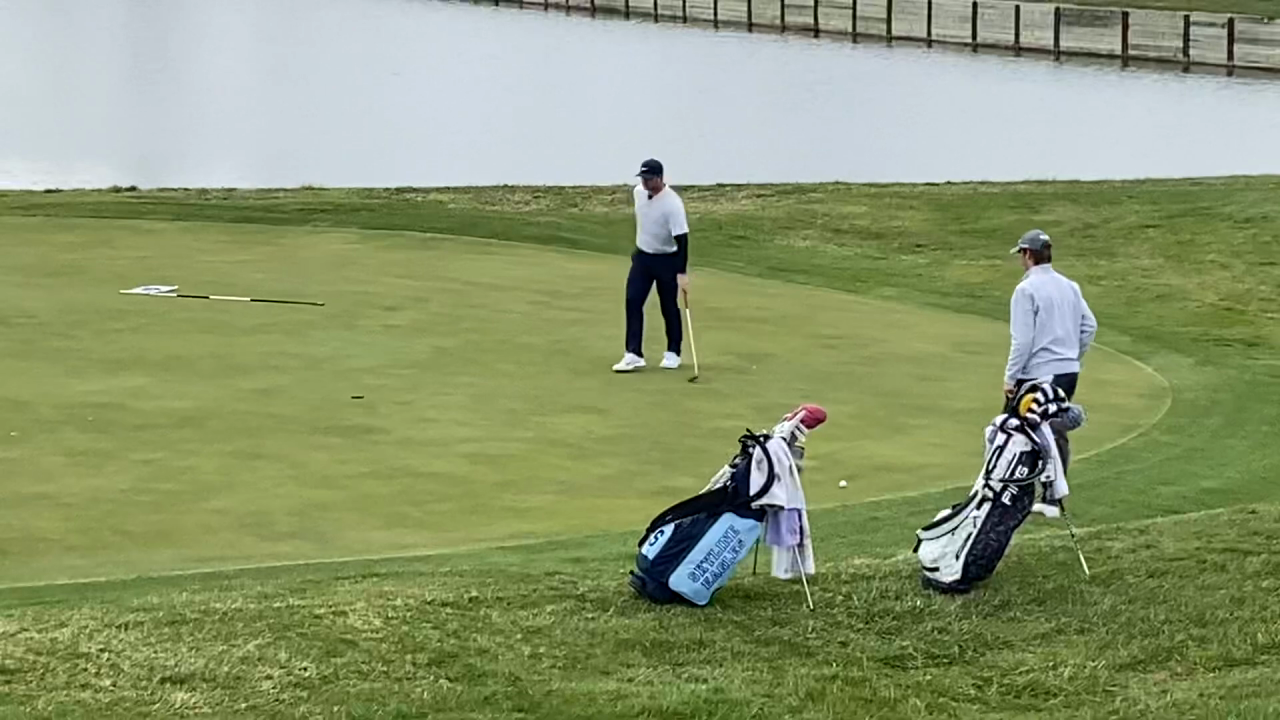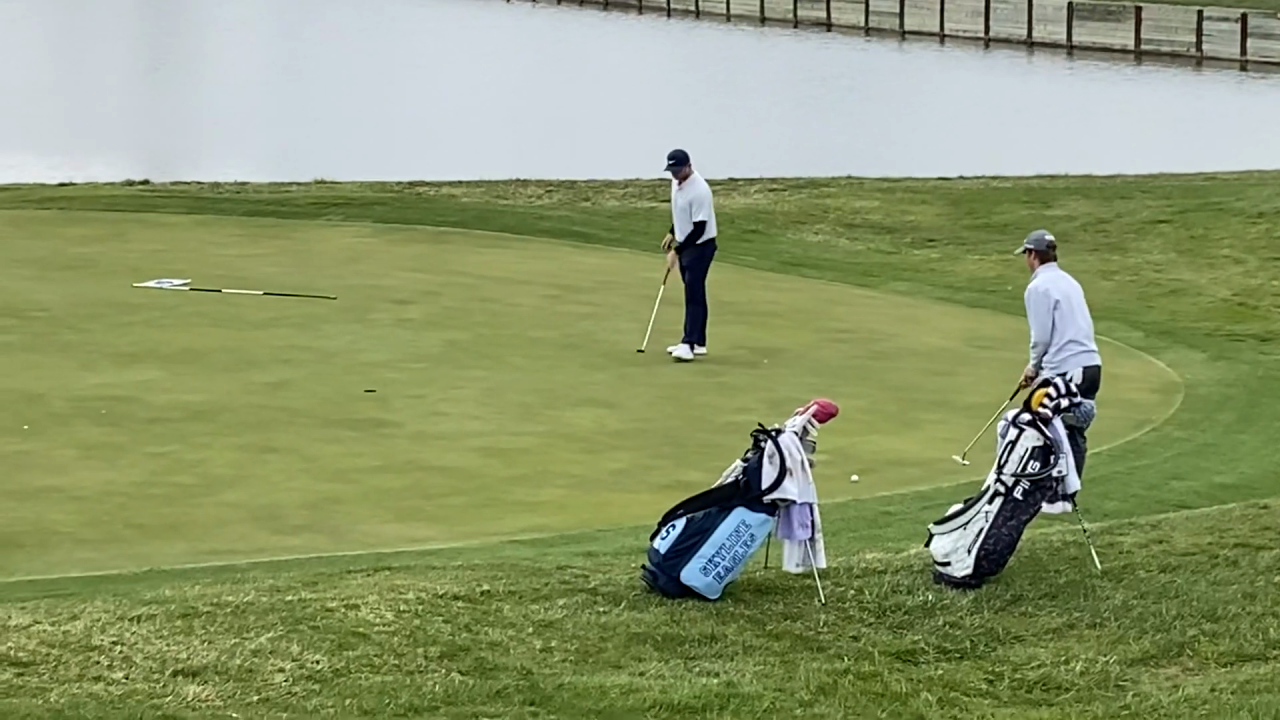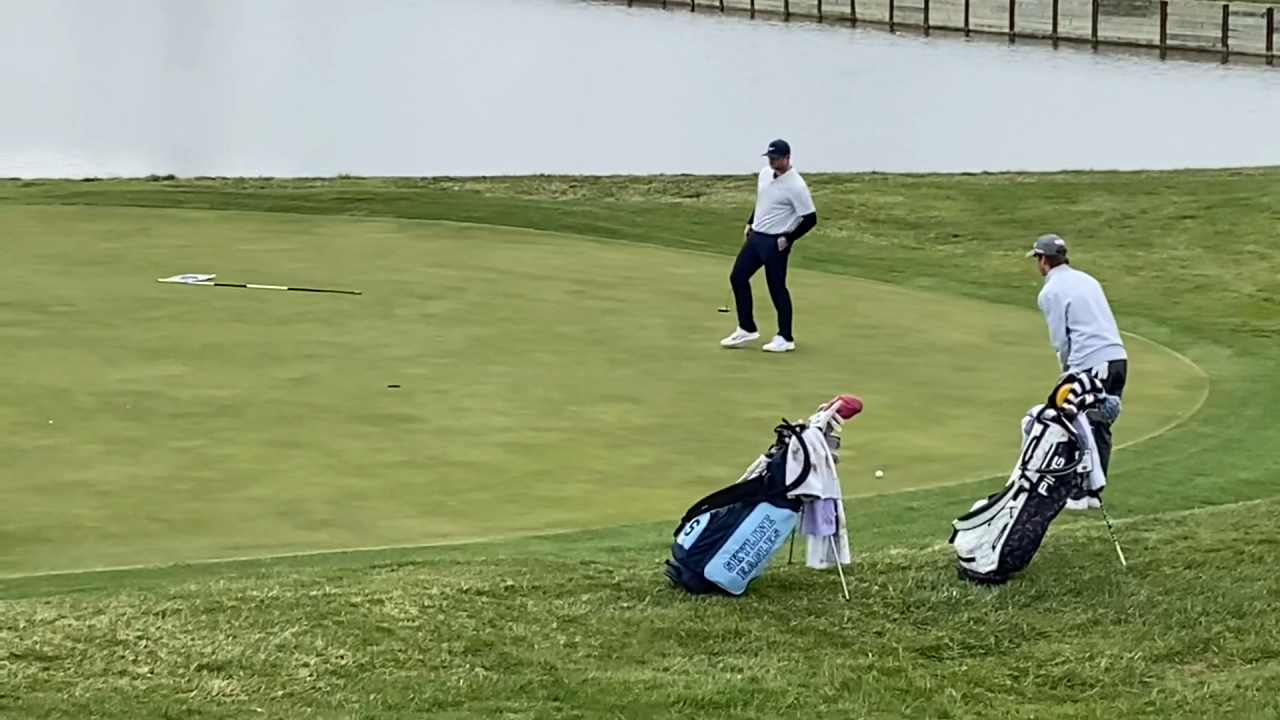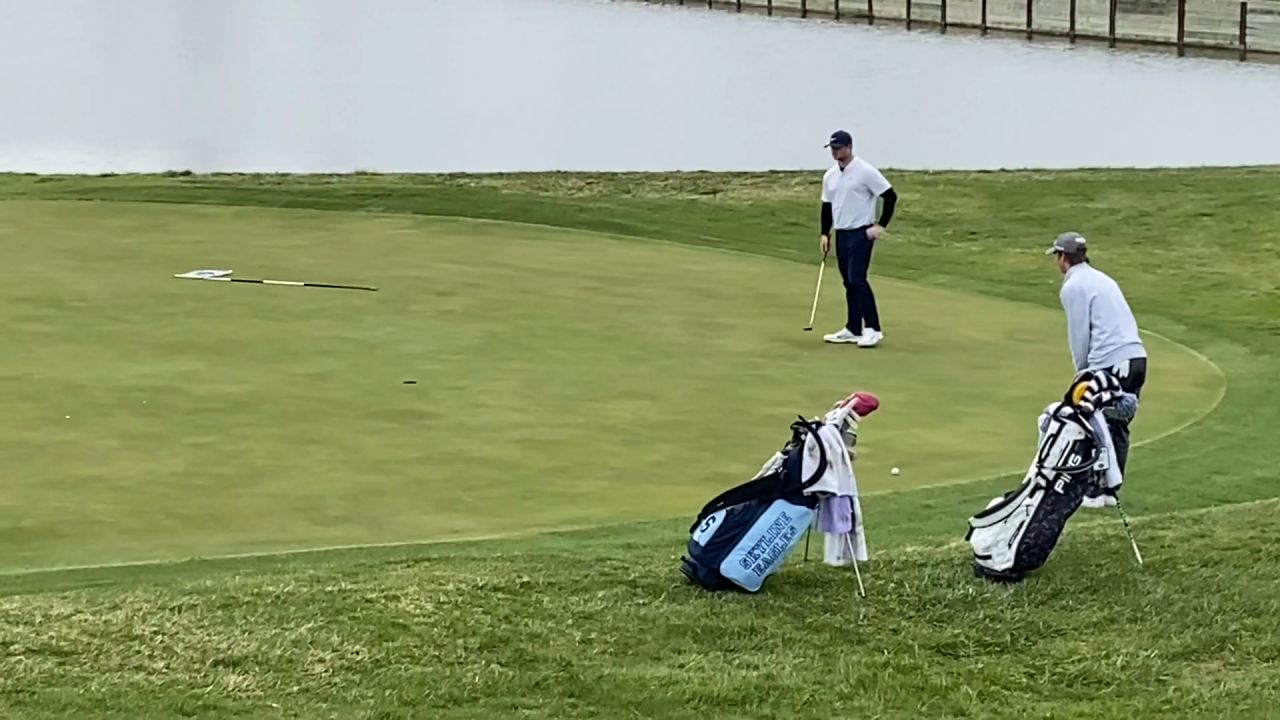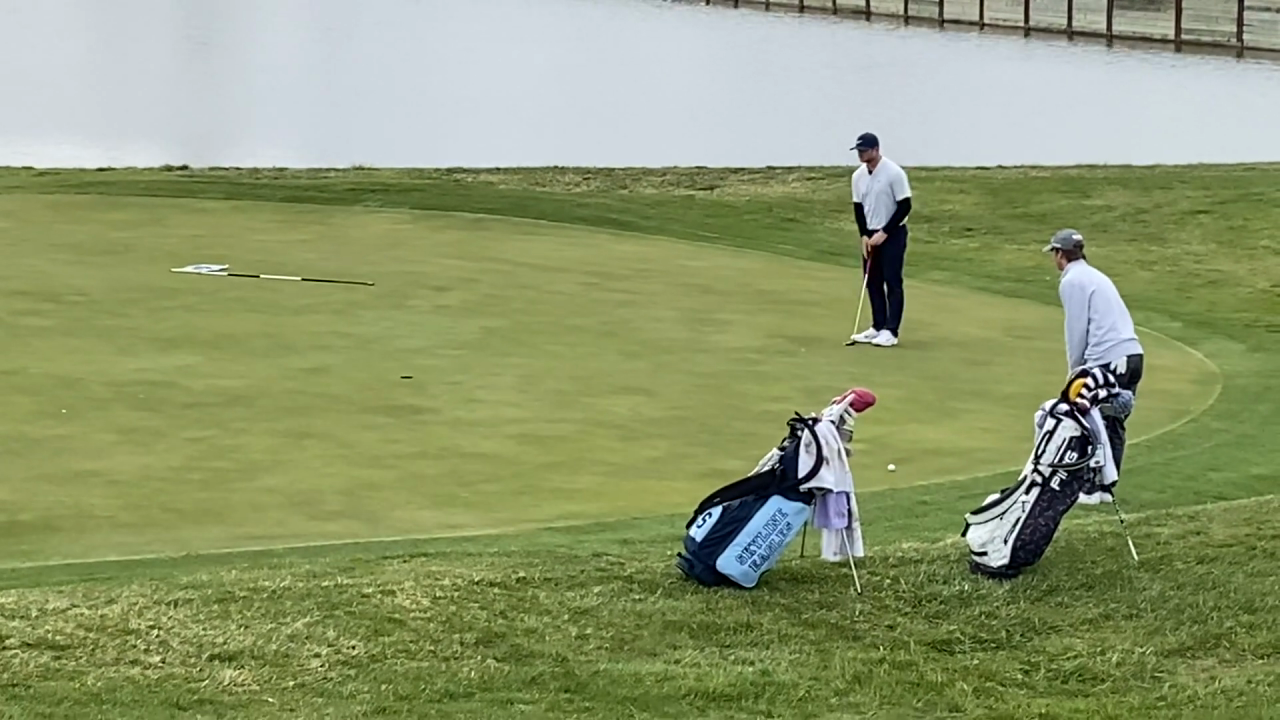
dt=1s
person 1, frame 1
left shoulder: (1026, 289)
right shoulder: (1070, 286)
left elbow: (1022, 340)
right elbow: (1089, 327)
left wrist: (1010, 377)
left hip: (1036, 376)
right hip: (1068, 373)
right knee: (1057, 433)
person 1, frame 2
left shoulder: (1038, 287)
right shoulder: (1069, 282)
left elbow: (1041, 336)
left wrist: (1034, 365)
right wrist: (1040, 367)
left hip: (1063, 369)
right hip: (1090, 365)
right knee: (1075, 433)
person 1, frame 3
left shoulder: (1050, 292)
right shoulder: (1086, 279)
left elbow: (1060, 339)
left wrist: (1068, 371)
left hip: (1089, 365)
right hip: (1117, 359)
right knee: (1101, 428)
left ankle: (1077, 493)
person 1, frame 4
left shoulder: (1072, 286)
right shoulder: (1101, 278)
left elbow: (1079, 335)
left wrist: (1081, 371)
right wrist: (1089, 368)
left hip: (1109, 363)
right hip: (1136, 358)
right knee: (1118, 427)
left ankle: (1094, 492)
right ankle: (1109, 490)
person 1, frame 5
left shoulder: (1071, 281)
right shoulder: (1096, 275)
left elbow: (1076, 330)
left wrist: (1074, 369)
right wrist: (1082, 367)
left hip: (1107, 360)
right hip: (1132, 354)
right knee: (1114, 424)
person 2, frame 1
left shoulder: (672, 203)
right shoulder: (638, 192)
left elbow: (682, 240)
left wrist: (682, 273)
left hip: (667, 260)
right hip: (642, 256)
left knee: (669, 307)
right knee: (633, 301)
left ankle: (673, 352)
right ankle: (634, 354)
person 2, frame 2
left shoulder: (699, 191)
right shoulder: (677, 183)
left elbow: (699, 229)
left wrist: (677, 251)
right wrist: (672, 233)
left hip: (700, 247)
right hip: (685, 245)
left knee: (694, 295)
right knee: (693, 294)
left ankle: (688, 344)
right ankle: (698, 341)
person 2, frame 3
left shoulder: (796, 185)
right shoulder: (764, 174)
left elbow: (810, 219)
left wrist: (788, 238)
right wrist: (750, 223)
left hip: (776, 242)
right hip: (756, 236)
left knee: (777, 289)
right knee: (737, 277)
left ankle: (785, 337)
right ankle: (747, 329)
person 2, frame 4
left shoulder: (866, 171)
right shoulder: (830, 175)
left elbow: (890, 196)
right elbow: (827, 207)
left wrist: (881, 225)
right wrist: (824, 234)
left hip: (861, 234)
right hip: (841, 235)
left knee: (857, 280)
right knee: (849, 282)
left ankle: (872, 328)
right ankle: (853, 330)
person 2, frame 5
left shoulder: (894, 173)
right shoulder: (858, 176)
left elbow: (905, 206)
right elbow: (858, 208)
left wrist: (884, 232)
right wrist: (864, 235)
left hip: (893, 235)
right hip: (871, 235)
left knee: (893, 283)
right knee: (871, 282)
left ankle: (891, 331)
right ankle: (878, 327)
